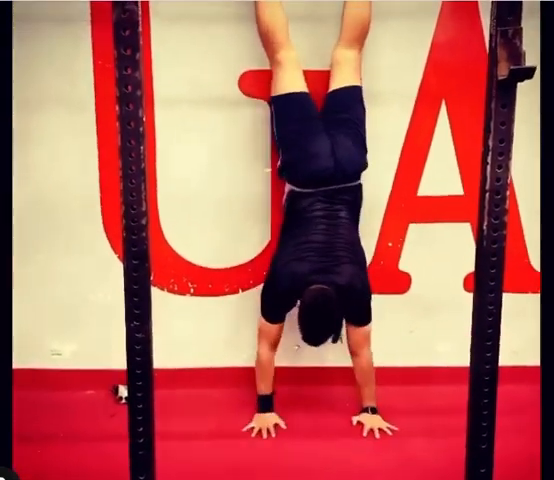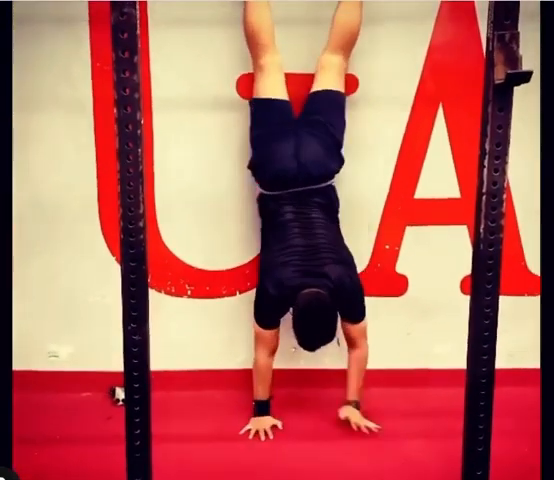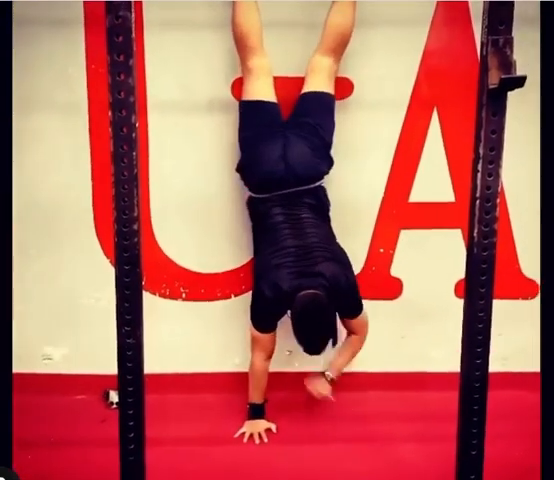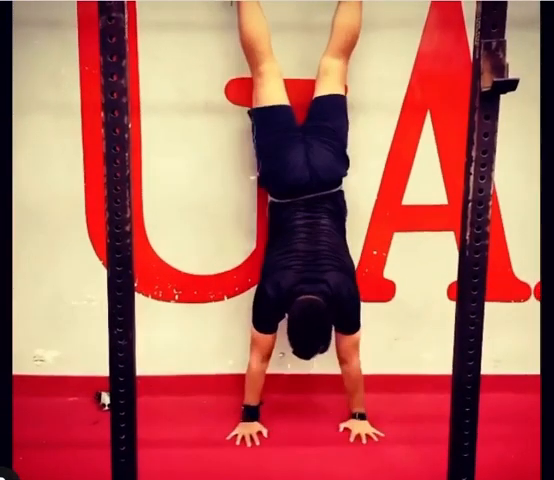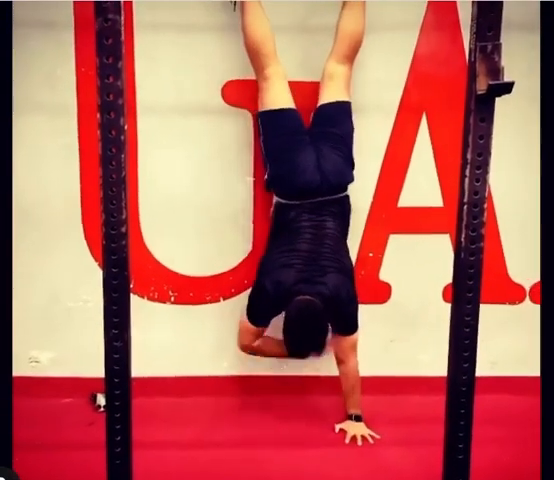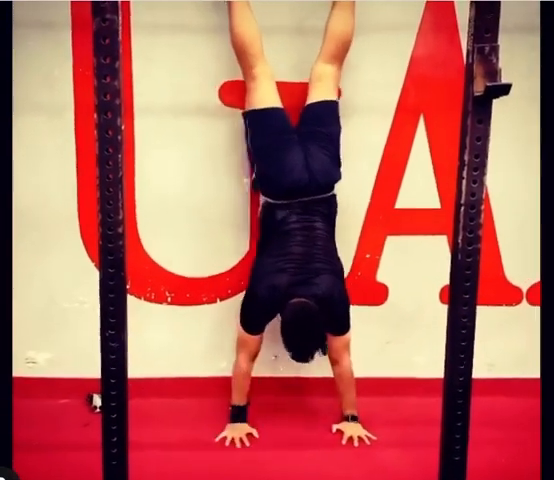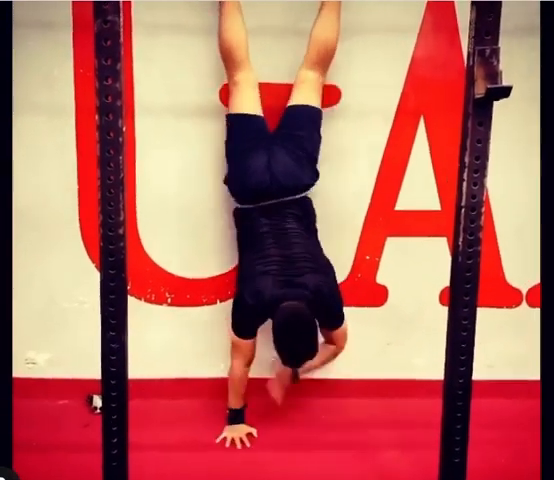
dt=0.2s
person 1, frame 1
left shoulder: (354, 284)
right shoulder: (283, 277)
left elbow: (360, 351)
right elbow: (266, 346)
left wrist: (371, 408)
right wrist: (264, 406)
left hip: (342, 165)
right hip: (308, 165)
left knee: (346, 55)
right knee: (284, 56)
person 1, frame 2
left shoulder: (345, 282)
right shoulder: (274, 285)
left elbow: (358, 344)
right elbow: (264, 352)
left wrist: (353, 403)
right wrist: (260, 411)
left hip: (314, 164)
right hip: (279, 168)
left knee: (332, 59)
right knee: (268, 61)
person 1, frame 3
left shoulder: (340, 279)
right shoulder: (271, 289)
right elbow: (261, 355)
left wrist: (328, 375)
right wrist: (254, 415)
left hip: (303, 168)
right hip: (268, 170)
left knee: (323, 60)
right knee: (256, 62)
person 1, frame 4
left shoulder: (343, 291)
right shoulder: (273, 290)
left elbow: (350, 360)
right elbow: (258, 358)
left wrist: (359, 416)
right wrist: (249, 417)
left hip: (321, 172)
right hip: (288, 176)
left knee: (333, 63)
right knee: (266, 66)
person 1, frame 5
left shoulder: (341, 294)
right shoulder: (270, 287)
left elbow: (346, 361)
left wrist: (356, 418)
left hip: (328, 174)
right hip: (294, 178)
left knee: (337, 68)
right knee: (270, 70)
person 1, frame 6
left shoulder: (332, 294)
right shoulder: (263, 292)
left elbow: (341, 361)
right elbow: (243, 359)
left wrist: (351, 417)
right wrist: (235, 417)
left hip: (316, 175)
right hip: (282, 178)
left knee: (326, 68)
right knee: (258, 71)
person 1, frame 7
left shoulder: (324, 291)
right shoulder: (252, 297)
left elbow: (337, 343)
right elbow: (240, 362)
left wrist: (293, 371)
right wrist: (233, 419)
left hip: (289, 179)
right hip: (254, 182)
left knee: (310, 73)
right knee: (242, 75)
